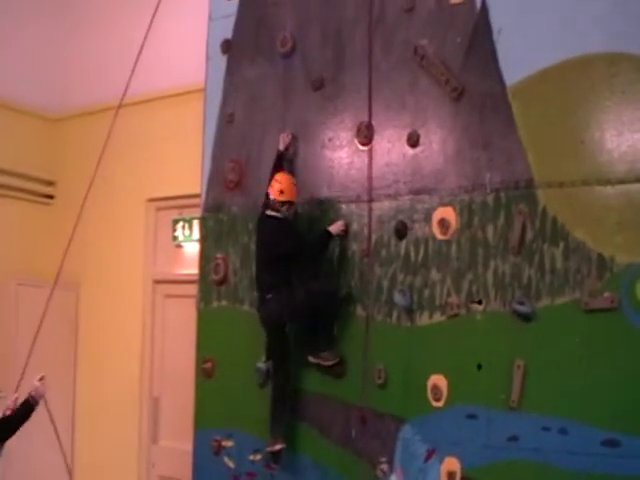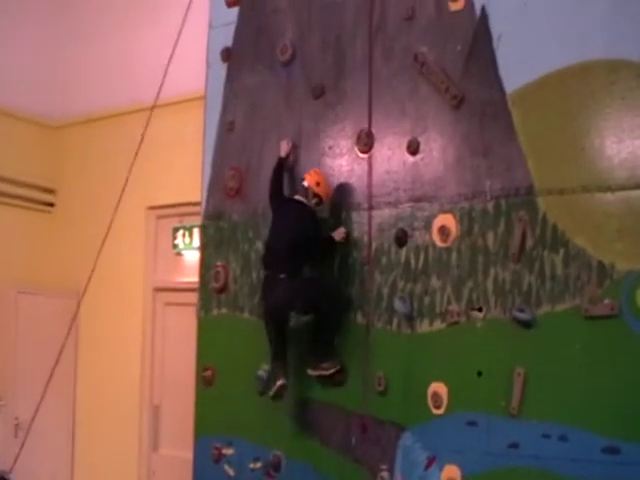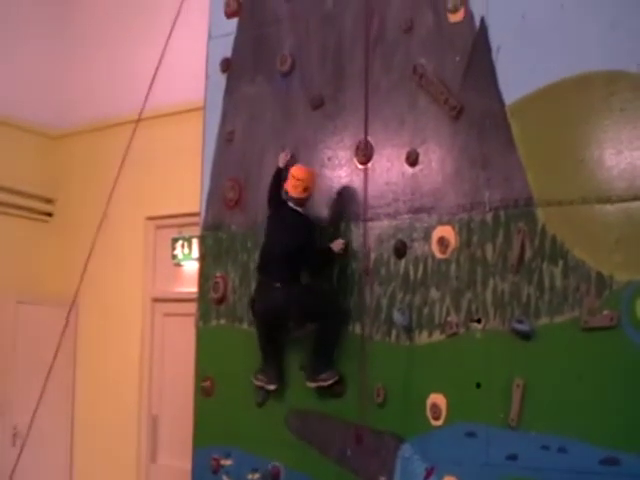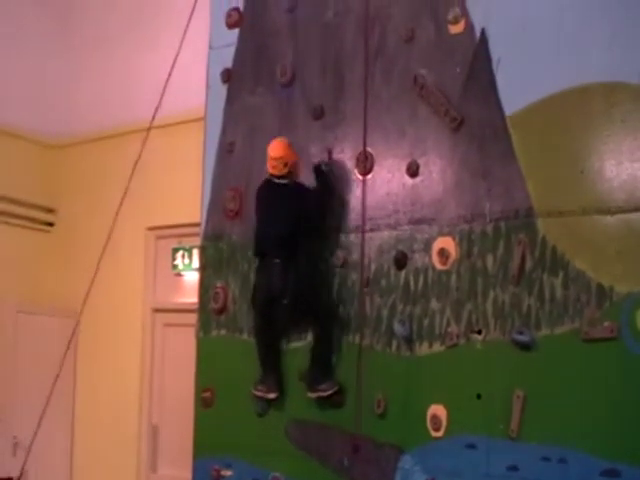
dt=0.5s
person 1, frame 1
left shoulder: (264, 220)
right shoulder: (284, 229)
left elbow: (276, 180)
right elbow: (307, 253)
left wrist: (281, 152)
right wrist: (330, 232)
left hip: (266, 304)
right hip: (283, 301)
left knee: (280, 368)
left ankle: (276, 435)
right ankle: (319, 349)
person 1, frame 2
left shoulder: (282, 206)
right shoulder: (310, 220)
left elbow: (274, 189)
right elbow: (314, 258)
left wrist: (282, 159)
right wrist: (332, 239)
left hip: (270, 285)
right hip: (292, 286)
left knee: (276, 324)
right knee: (331, 297)
left ankle: (278, 370)
right ankle: (319, 358)
person 1, frame 3
left shoulder: (277, 211)
right shoulder: (305, 225)
left elbow: (272, 194)
right elbow: (312, 264)
left wrist: (280, 168)
right wrist: (331, 250)
left hip: (264, 292)
right hip: (288, 293)
left knee: (265, 320)
right knee: (330, 313)
left ankle: (270, 370)
right ankle: (318, 371)
person 1, frame 4
left shoulder: (263, 190)
right shoulder: (297, 194)
right elbow: (318, 203)
right wrist: (319, 171)
left hip: (264, 271)
right hip: (287, 271)
left knee: (265, 325)
right knee: (322, 321)
left ankle: (269, 381)
right ankle: (318, 380)
